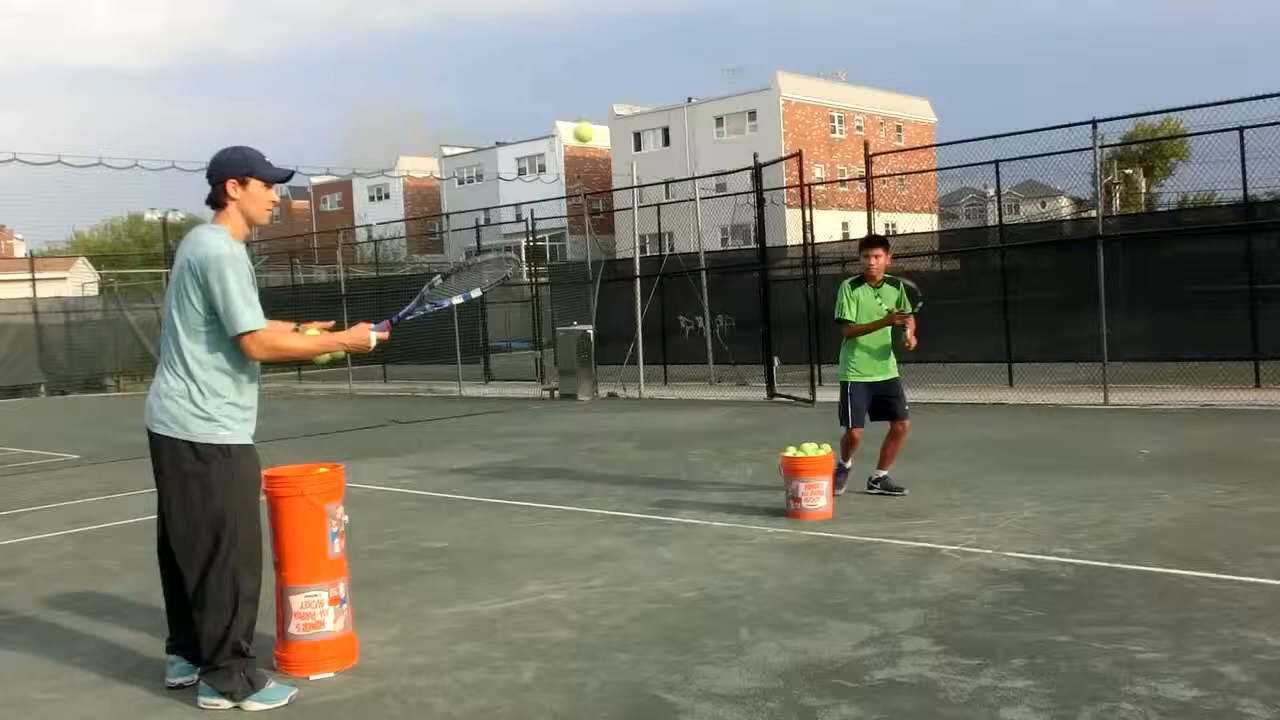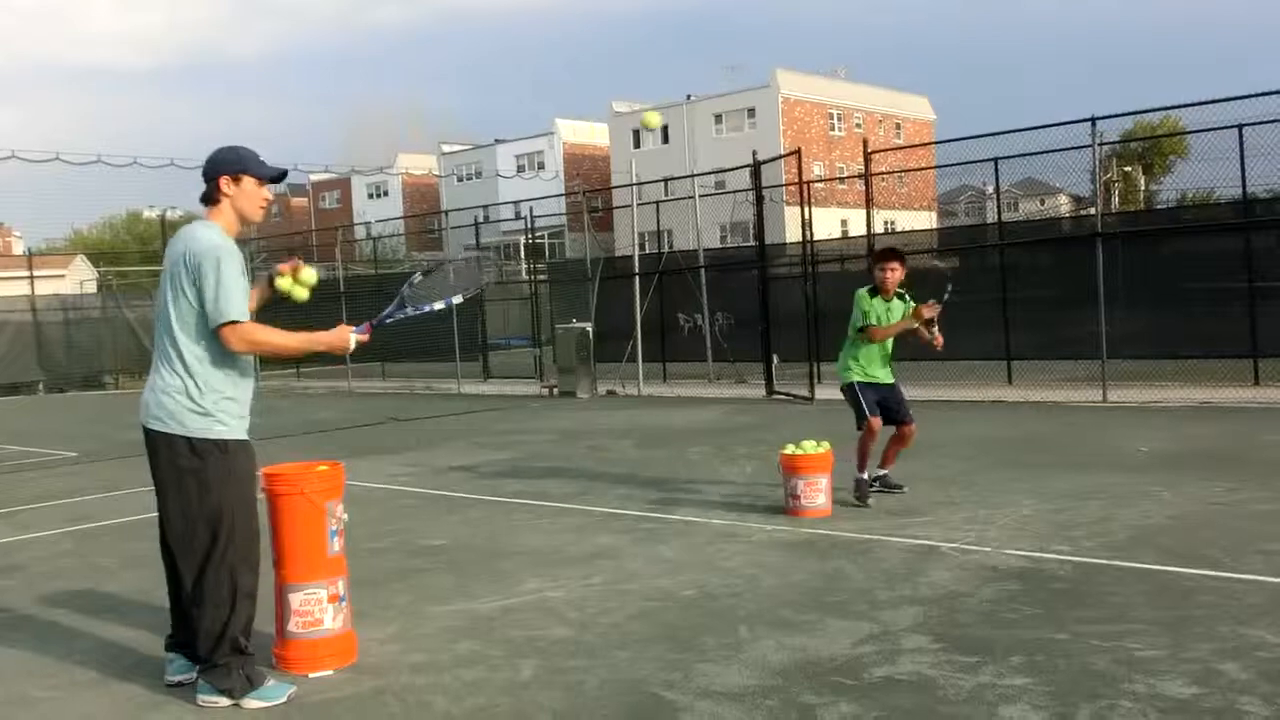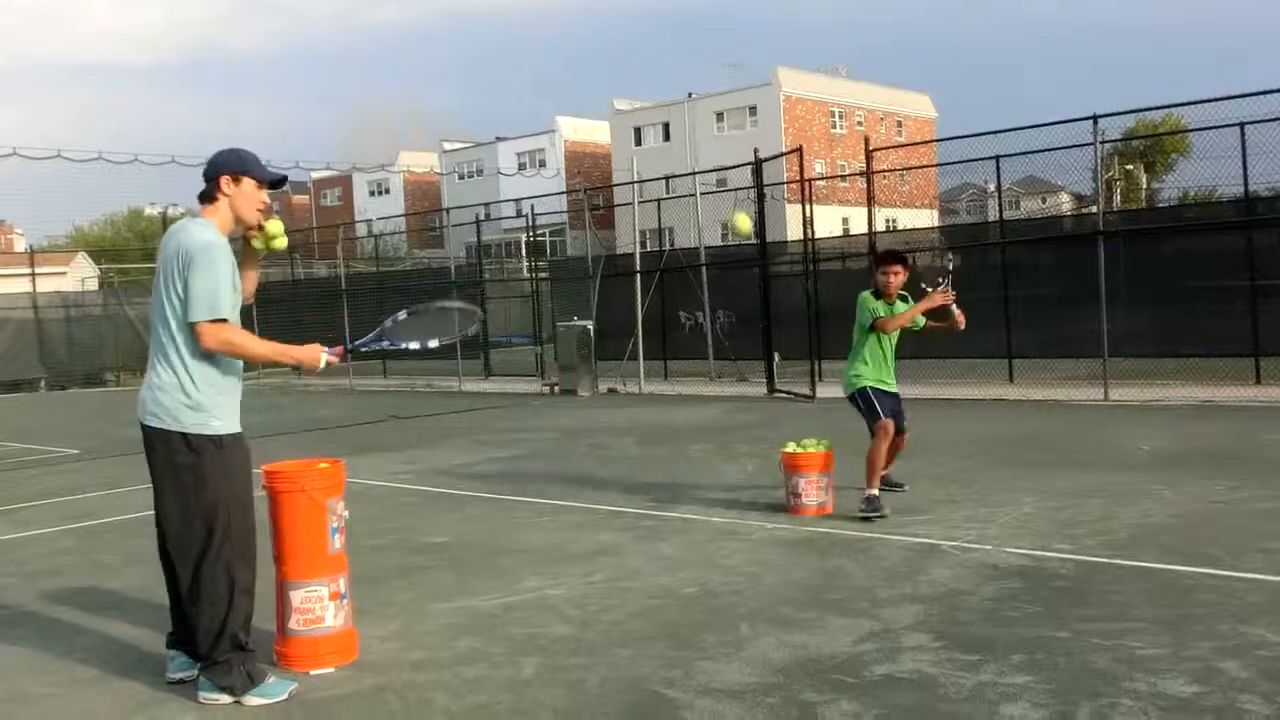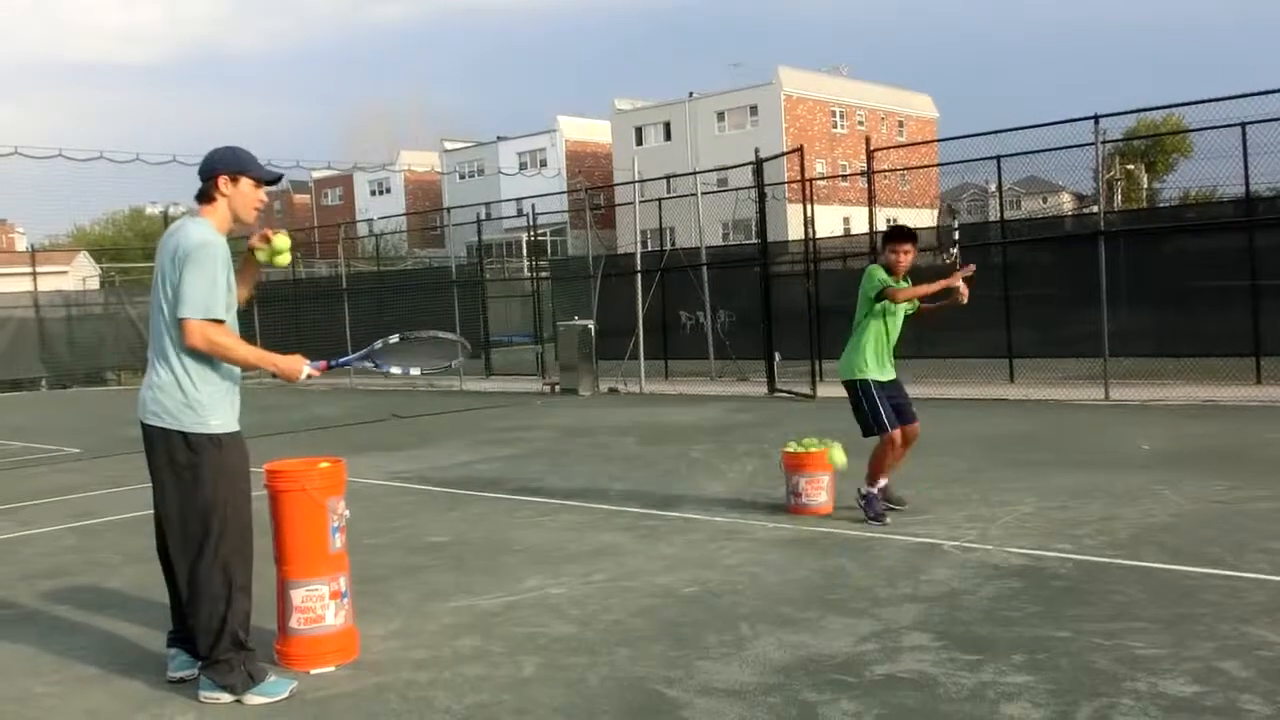
dt=0.2s
person 1, frame 1
left shoulder: (204, 242)
right shoulder: (221, 252)
right elbow: (257, 343)
left wrist: (301, 330)
right wrist: (341, 340)
left hip: (179, 422)
right hip: (209, 430)
left knee: (187, 546)
right knee: (231, 553)
left ankle: (187, 653)
right ankle: (226, 676)
person 1, frame 2
left shoulder: (192, 239)
right shoulder: (215, 246)
right elbow: (238, 336)
left wrist: (269, 283)
right wrist: (323, 340)
left hip: (173, 419)
right hip: (205, 426)
left knee: (189, 542)
right knee: (229, 548)
left ankle: (187, 651)
right ankle: (225, 674)
person 1, frame 3
left shoulder: (184, 234)
right shoulder: (208, 243)
left elbow: (236, 296)
right elbow: (213, 334)
left wrist: (255, 250)
right wrist: (295, 354)
left hip: (169, 415)
right hip: (200, 422)
left knee: (187, 539)
right knee: (225, 545)
left ankle: (187, 648)
right ankle: (225, 670)
person 1, frame 4
left shoulder: (183, 234)
right shoulder: (204, 242)
left elbow: (224, 301)
right elbow: (200, 333)
left wrist: (255, 261)
right wrist: (277, 362)
left hip: (169, 414)
right hip: (199, 421)
left knee: (186, 537)
right knee: (222, 543)
left ankle: (187, 646)
right ankle: (225, 669)
person 2, frame 1
left shoulder: (895, 287)
right shoulder: (849, 288)
left elbow: (907, 316)
right elbow: (847, 331)
left wrist: (909, 332)
right wrist: (883, 322)
left hip: (886, 370)
right hip: (856, 373)
left knee: (901, 424)
right knee: (854, 432)
left ankle: (879, 477)
right ankle: (844, 465)
person 2, frame 2
left shoulder: (903, 299)
right shoulder: (862, 296)
left elbow: (913, 326)
right elbow: (873, 335)
left wrist: (931, 334)
right wrist: (912, 316)
left hip: (883, 375)
right hip: (855, 374)
left knee: (906, 429)
right knee: (873, 425)
left ankle: (879, 475)
right ankle: (861, 478)
person 2, frame 3
left shoulder: (904, 301)
right shoulder: (866, 298)
left elbow: (923, 324)
right elbow: (886, 326)
left wrist: (950, 322)
right wrist: (926, 303)
left hip: (887, 381)
right hip: (861, 380)
left knee: (900, 437)
right knee: (884, 429)
left ankle: (879, 473)
right ankle: (870, 497)
person 2, frame 4
left shoulder: (903, 283)
right shoulder: (873, 273)
left elbow: (914, 308)
right elbow: (895, 297)
left wrist: (950, 300)
right wrist: (945, 283)
left hip: (885, 371)
right hip: (862, 371)
left knee: (910, 431)
right knee: (892, 437)
left ankle: (879, 484)
right ankle: (868, 492)
